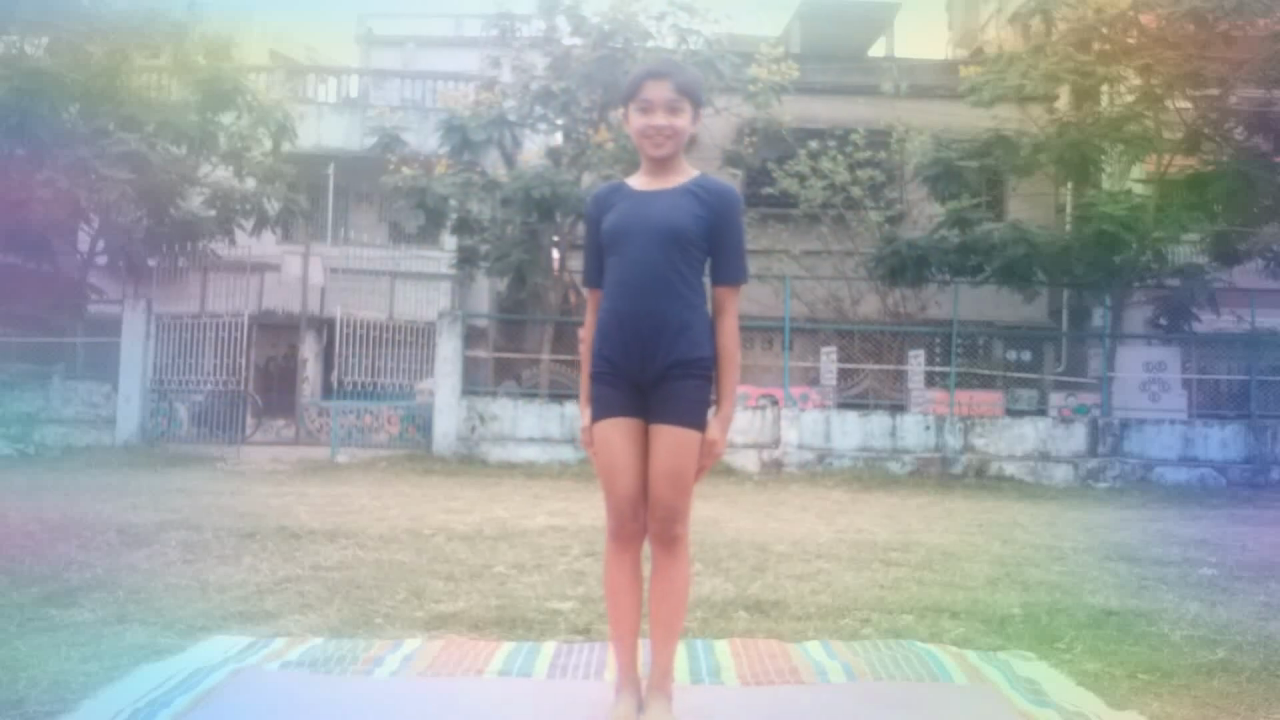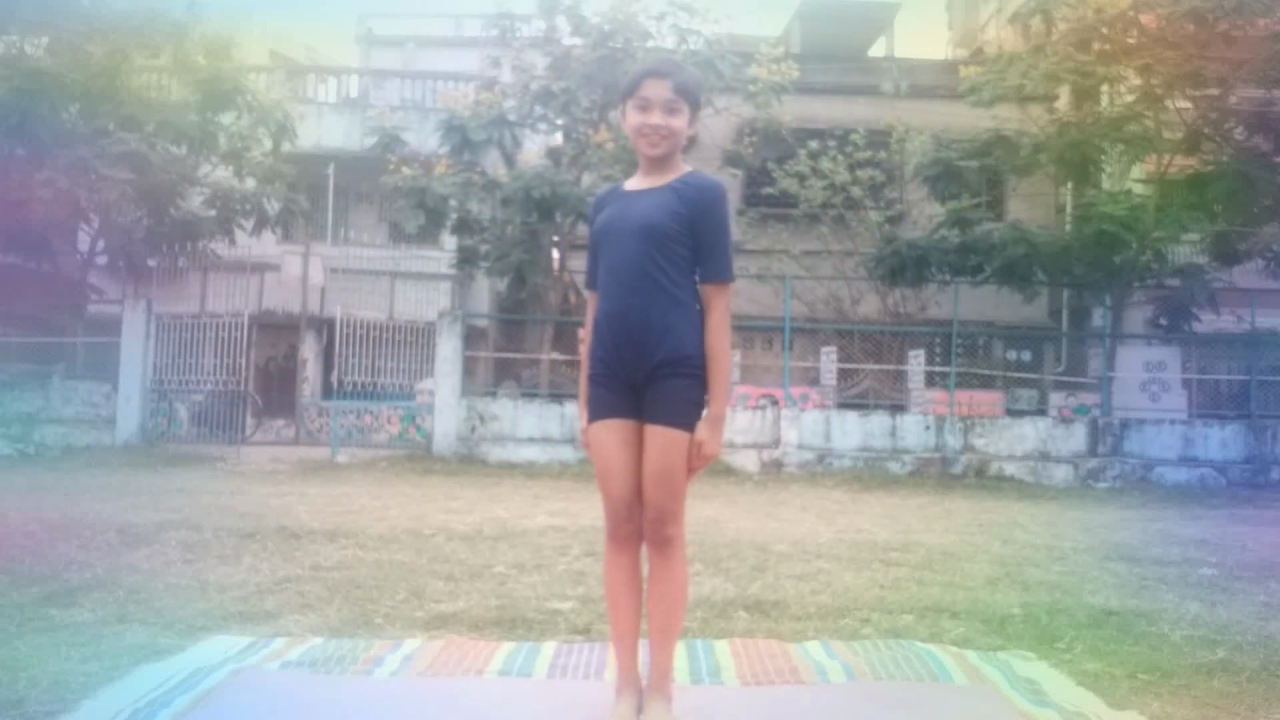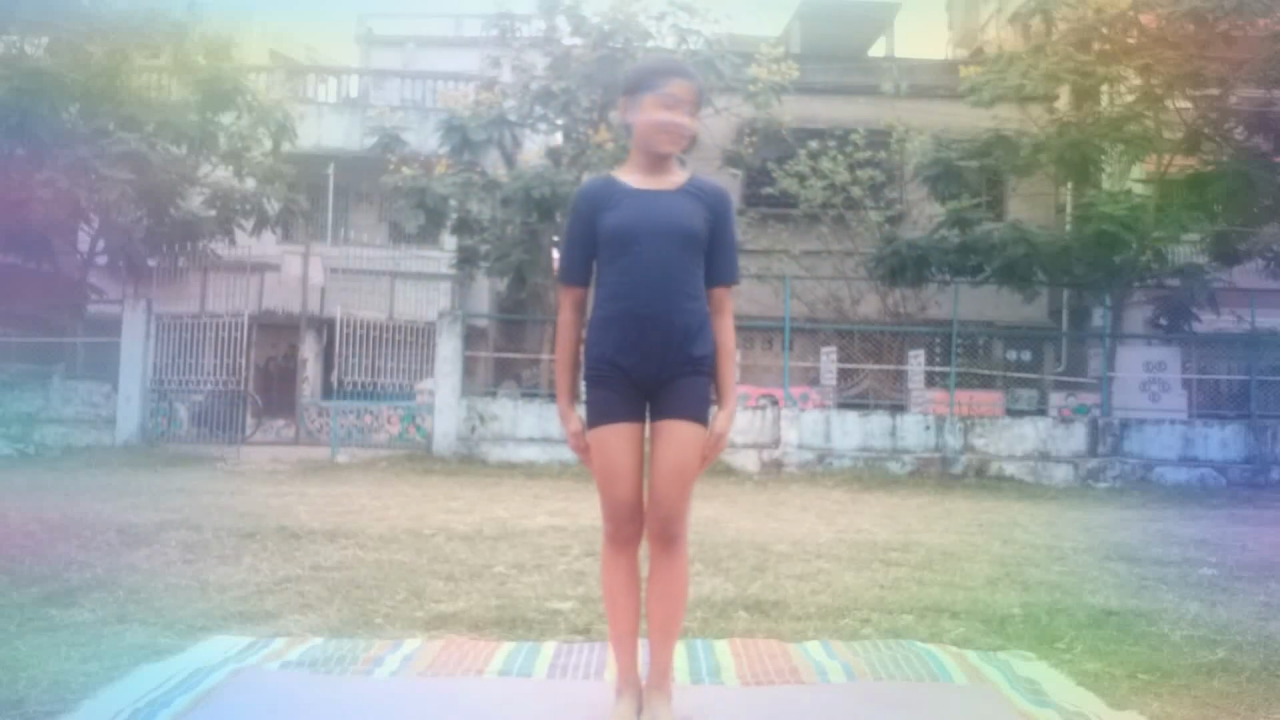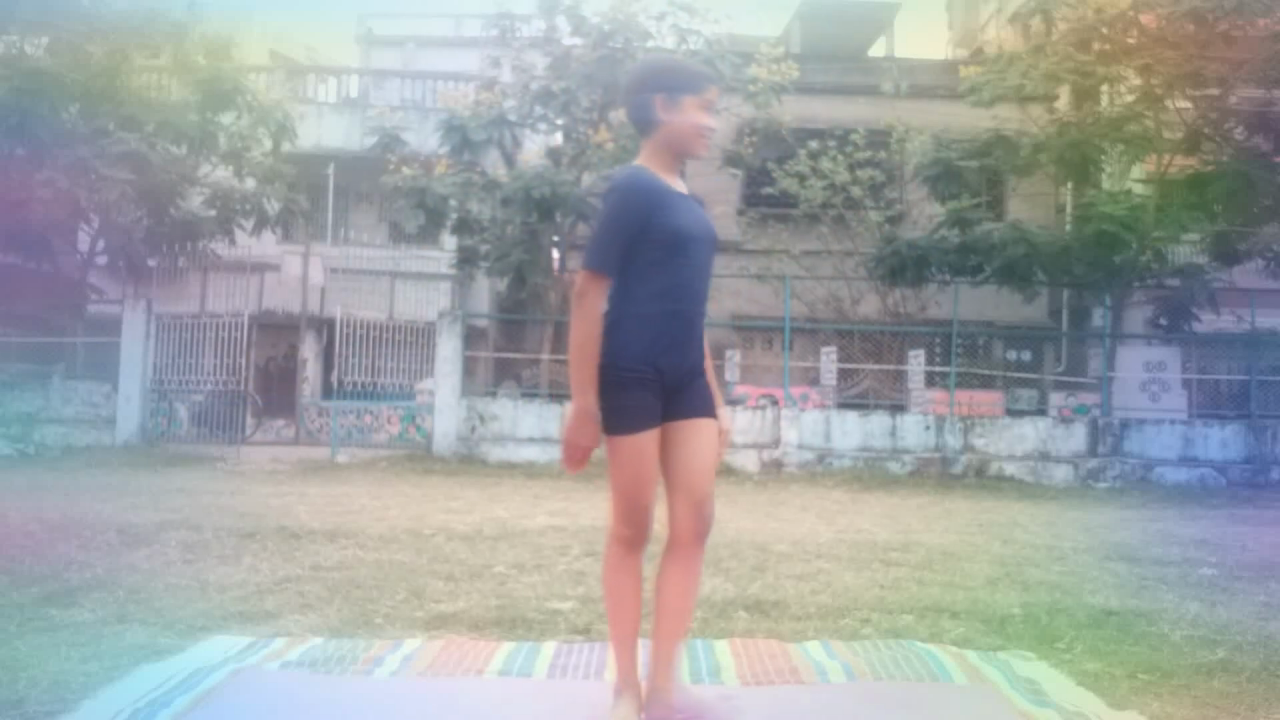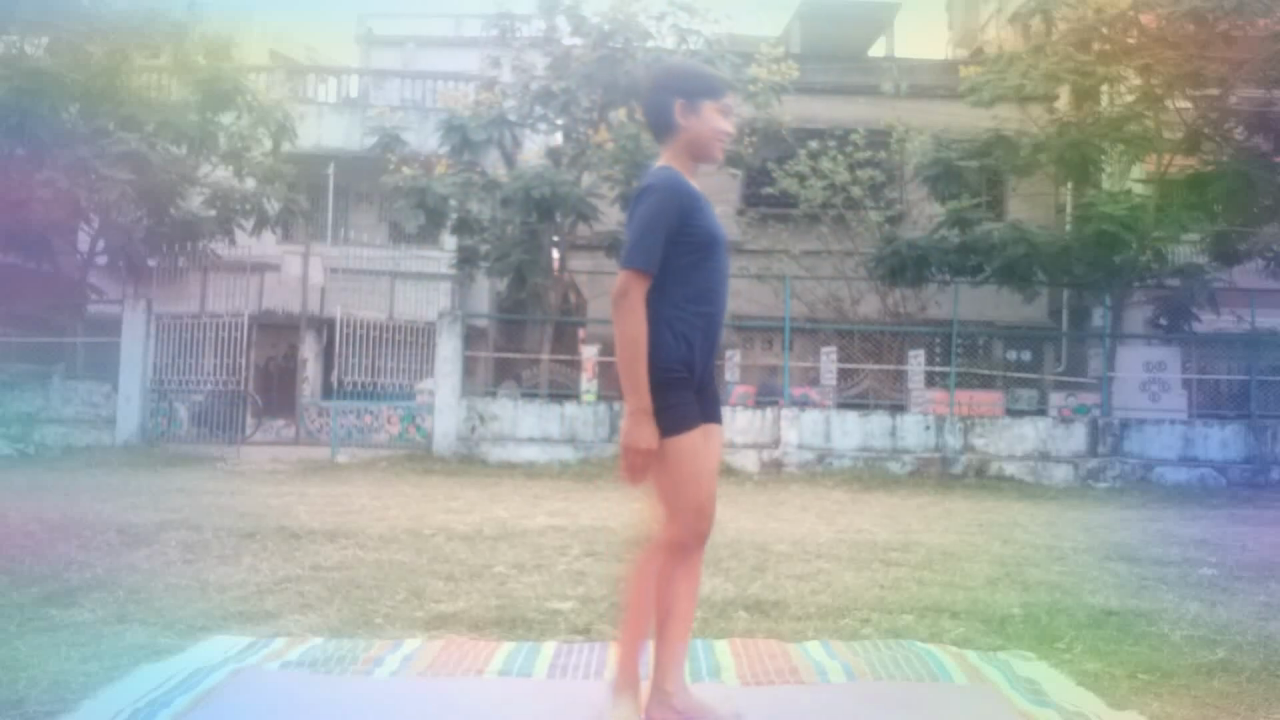
dt=0.2s
person 1, frame 1
left shoulder: (715, 197)
right shoulder: (605, 201)
left elbow: (727, 308)
right elbow: (594, 306)
left wrist: (725, 410)
right wrist: (584, 399)
left hip: (682, 374)
right hip: (614, 376)
left knee: (669, 528)
right knee: (623, 526)
person 1, frame 2
left shoulder: (703, 194)
right shoulder: (606, 203)
left elbow: (716, 306)
left wrist: (716, 411)
right wrist: (584, 399)
left hip: (676, 373)
right hip: (611, 377)
left knee: (664, 529)
right knee: (621, 527)
person 1, frame 3
left shoulder: (710, 199)
right shoulder: (597, 196)
left elbow: (720, 309)
right elbow: (570, 303)
left wrist: (726, 401)
right wrist: (565, 402)
left hip: (686, 374)
right hip: (613, 375)
left knee: (668, 528)
right knee: (622, 528)
person 1, frame 4
left shoulder: (693, 201)
right shoulder: (631, 189)
right elbow: (588, 297)
left wrist: (716, 398)
right wrist: (581, 407)
left hip: (684, 378)
right hip: (630, 377)
left knee: (695, 522)
right knee: (632, 530)
person 1, frame 5
left shoulder: (686, 194)
right shoulder: (665, 190)
right elbow: (628, 297)
right wrist: (637, 412)
left hip: (693, 377)
right hip: (665, 375)
left knee: (693, 528)
right knee: (679, 531)
